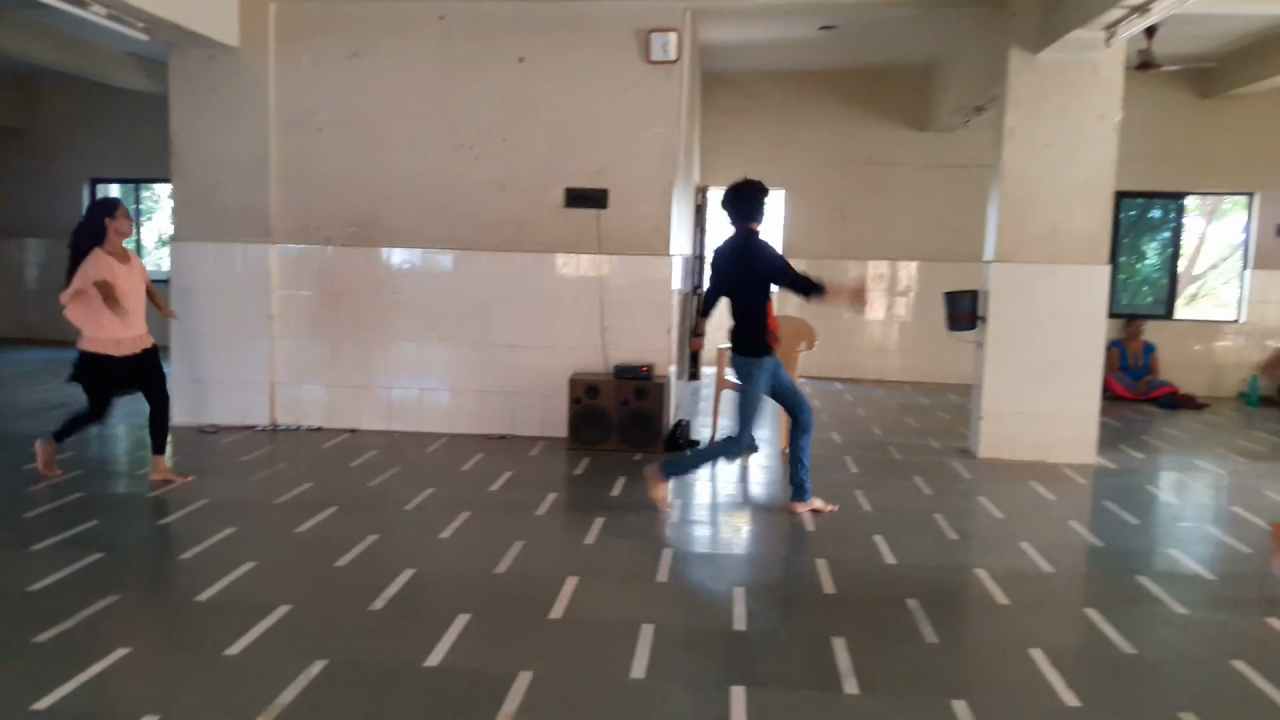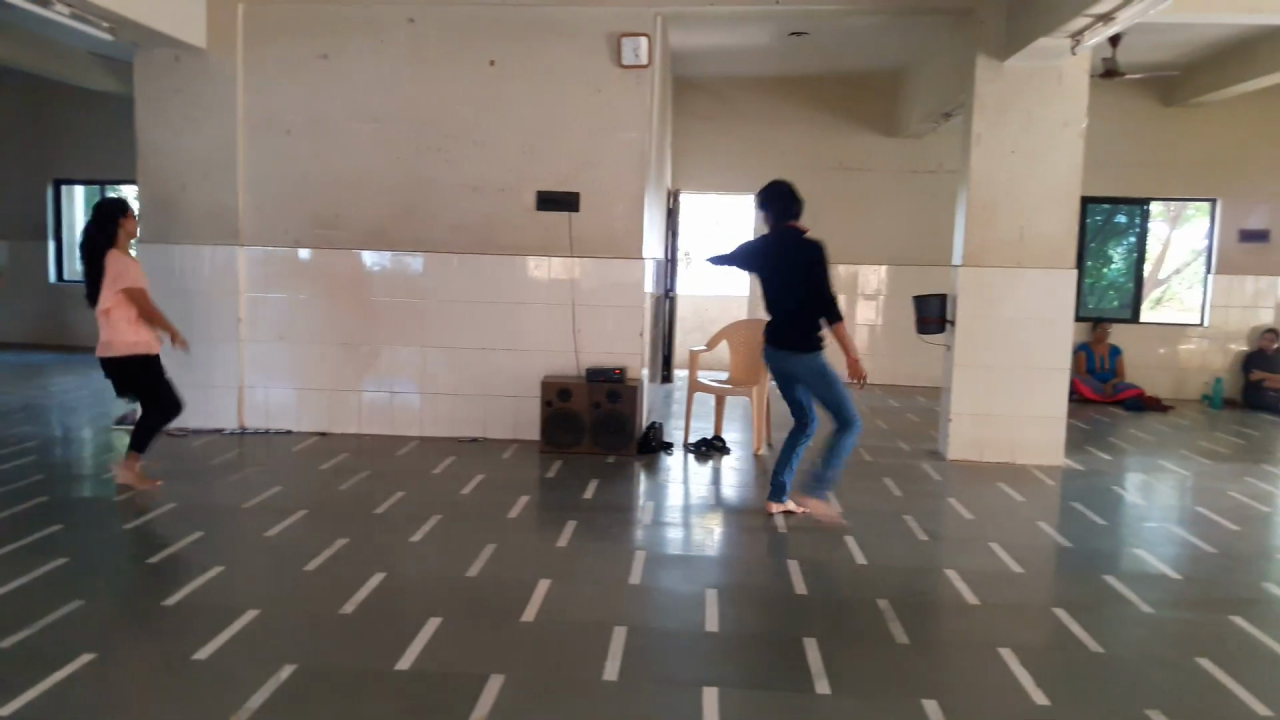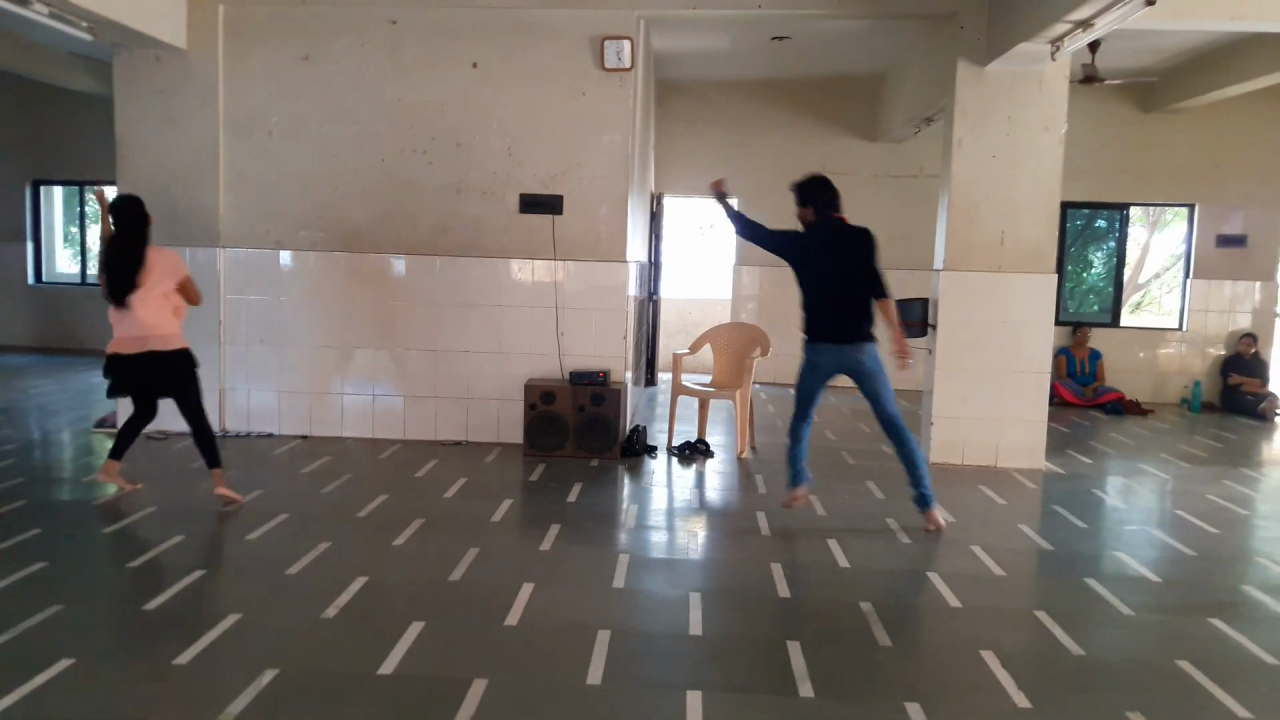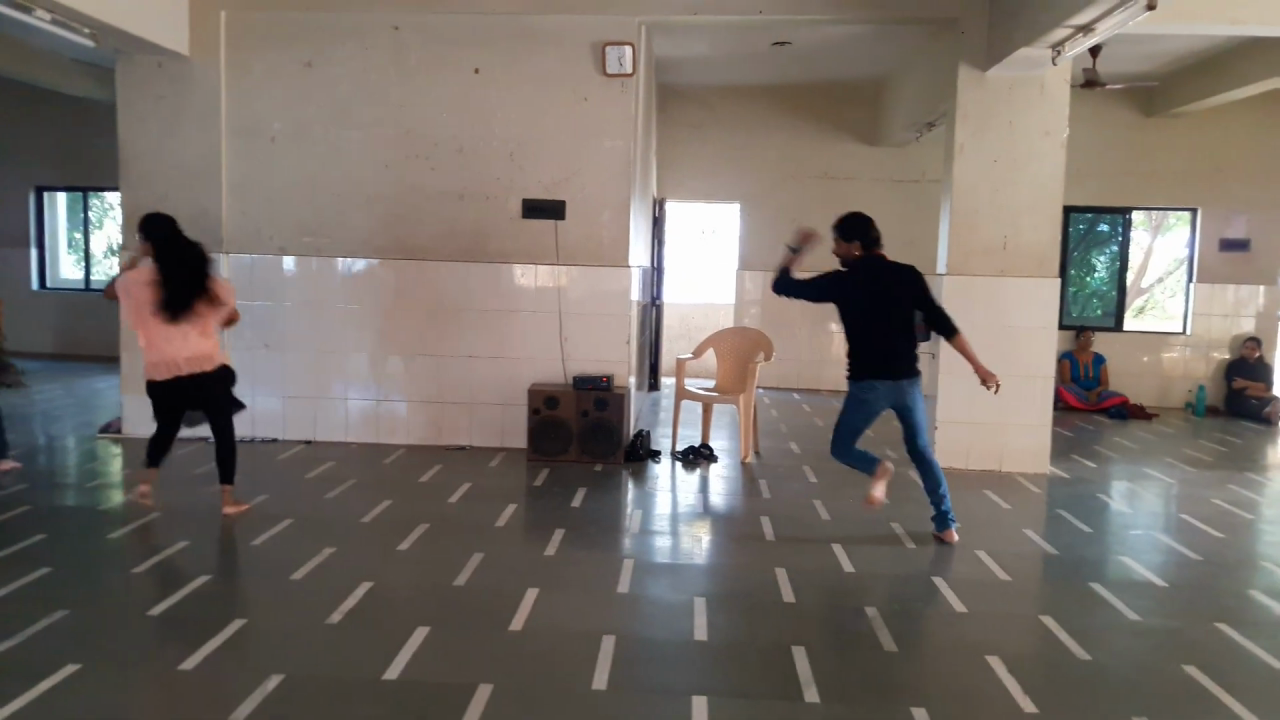
dt=0.2s
person 1, frame 1
left shoulder: (727, 252)
right shoulder: (755, 250)
left elbow: (712, 295)
right elbow: (802, 286)
left wrist: (698, 332)
right wrist: (847, 294)
left hip: (757, 354)
right hip: (755, 356)
left knee: (803, 415)
right knee: (742, 440)
left ankle: (801, 496)
right ankle: (665, 472)
person 1, frame 2
left shoulder: (756, 249)
right shoulder: (808, 249)
left elbow: (727, 259)
right elbow: (826, 304)
left wrist: (703, 258)
right wrist: (851, 354)
left hip: (776, 350)
right hip: (802, 354)
left knee: (805, 421)
right knee: (849, 422)
left ankle: (778, 496)
right ankle: (815, 493)
person 1, frame 3
left shoulder: (797, 243)
right shoulder: (859, 237)
left elbow: (749, 230)
right elbow: (875, 286)
left wrist: (722, 200)
right wrist: (897, 334)
left hip: (819, 348)
right hip: (859, 347)
left knee: (801, 417)
right knee: (894, 425)
left ankle: (798, 482)
right ankle: (927, 507)
person 1, frame 4
left shoulder: (842, 282)
right shoulder: (908, 276)
left elbow: (782, 286)
right elbow: (941, 324)
left wrist: (795, 250)
right wrist: (978, 366)
left hip: (868, 385)
right hip: (907, 382)
left knee: (841, 447)
right knee: (920, 452)
left ankle: (876, 469)
right ankle: (946, 525)
person 2, frame 1
left shoulder: (132, 258)
right shoulder: (95, 261)
left elbow: (147, 287)
right elbow: (108, 291)
left wrist: (162, 307)
right wrist: (115, 303)
left hip: (138, 344)
right hip: (104, 349)
left knee: (160, 401)
right knee: (97, 411)
left ankle: (159, 467)
right ankle: (49, 444)
person 2, frame 2
left shoulder: (117, 259)
right shoulder: (121, 262)
right elbow: (146, 309)
right wrist: (174, 332)
left hip: (138, 349)
right hip: (128, 351)
left knee: (155, 408)
right knee: (170, 405)
left ankle: (129, 468)
right ankle: (129, 463)
person 2, frame 3
left shoulder: (113, 258)
right shoulder: (164, 258)
right elbow: (195, 298)
left wrist: (104, 210)
left hip: (125, 351)
right hip: (163, 349)
left knee: (144, 410)
right knee: (194, 414)
left ankle: (109, 469)
right ankle: (218, 482)
person 2, frame 4
left shoulder: (136, 281)
right shoulder: (201, 276)
left elbow: (109, 292)
right elbow: (232, 318)
left wrist: (134, 261)
left hip: (163, 373)
right hip: (207, 368)
left knee: (167, 428)
right knee: (223, 430)
left ankle: (147, 479)
right ankle: (228, 498)
